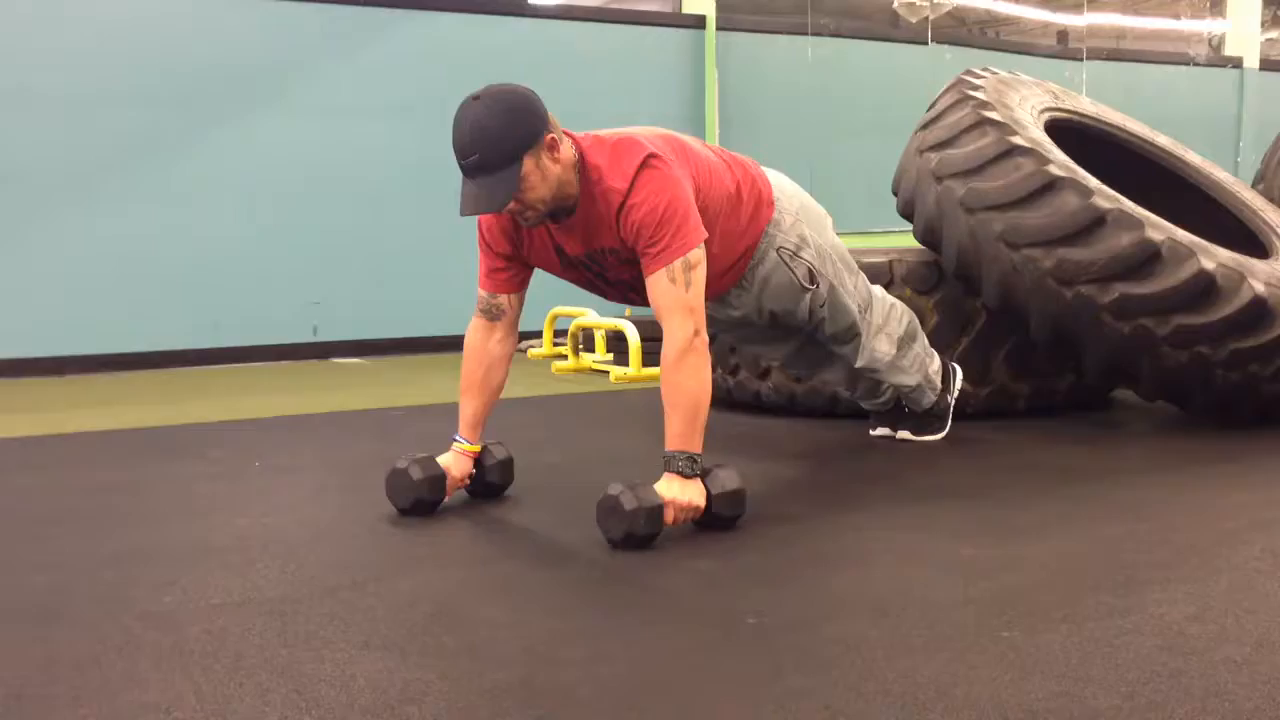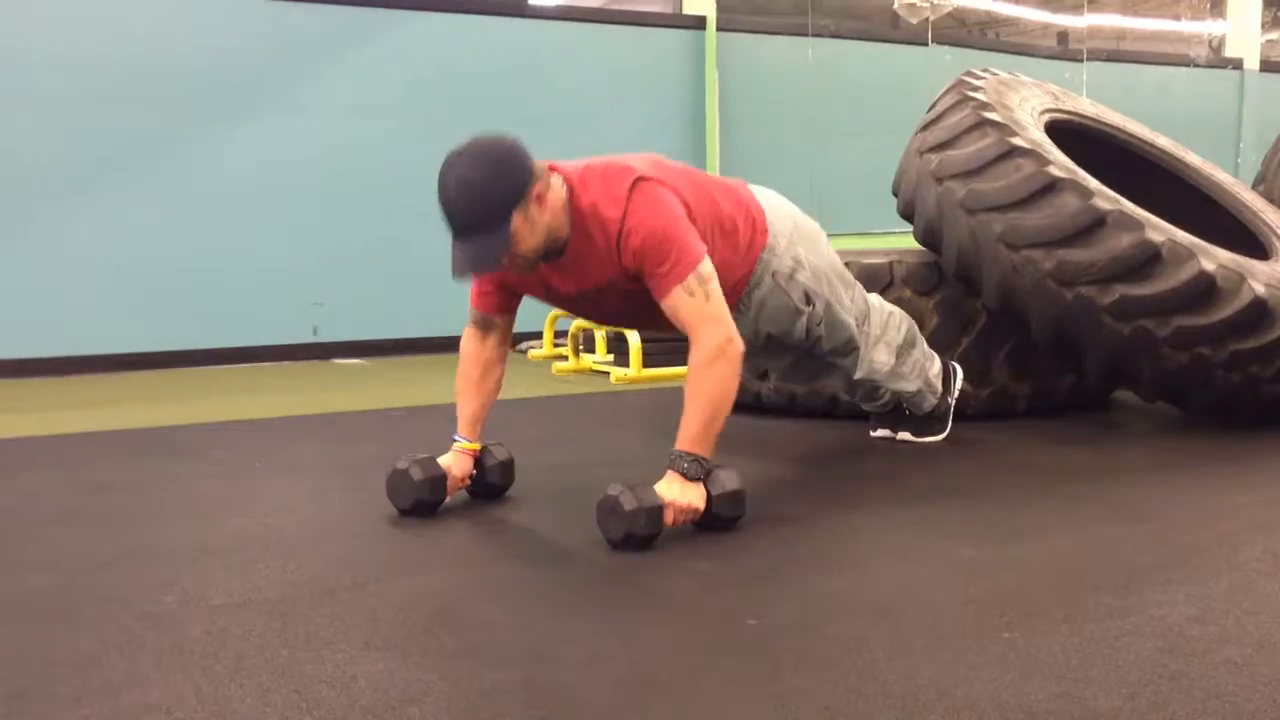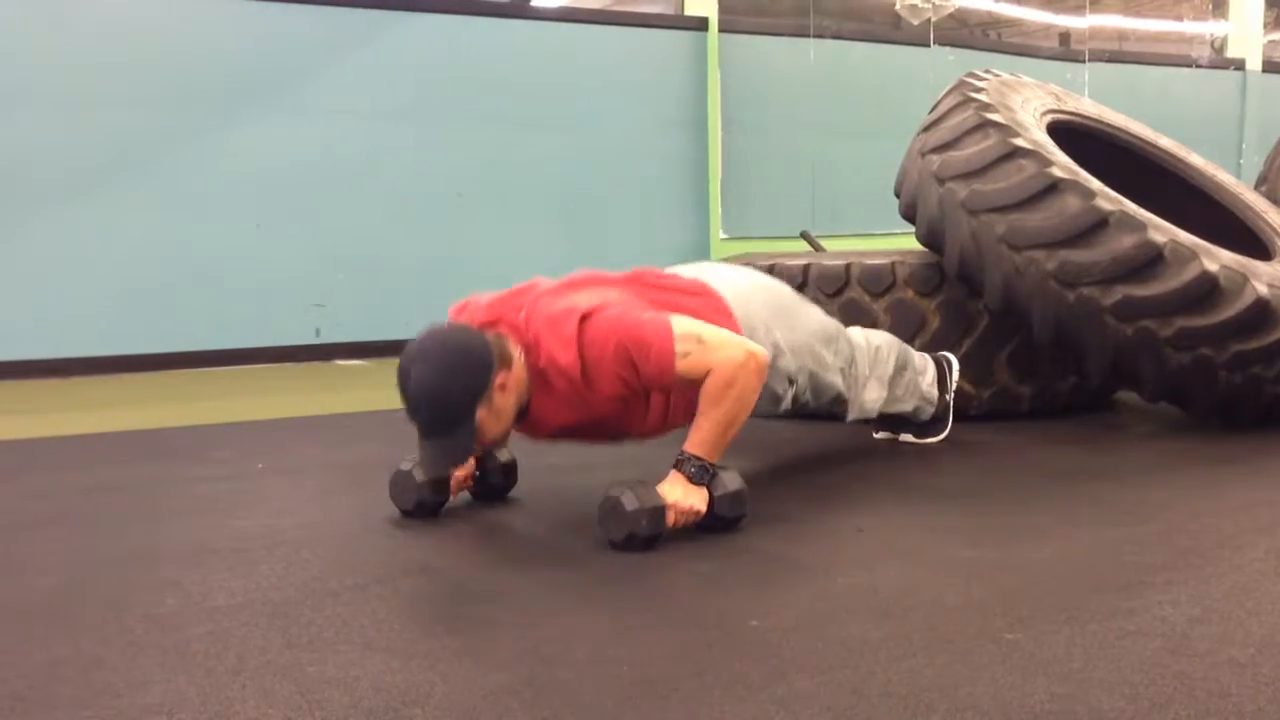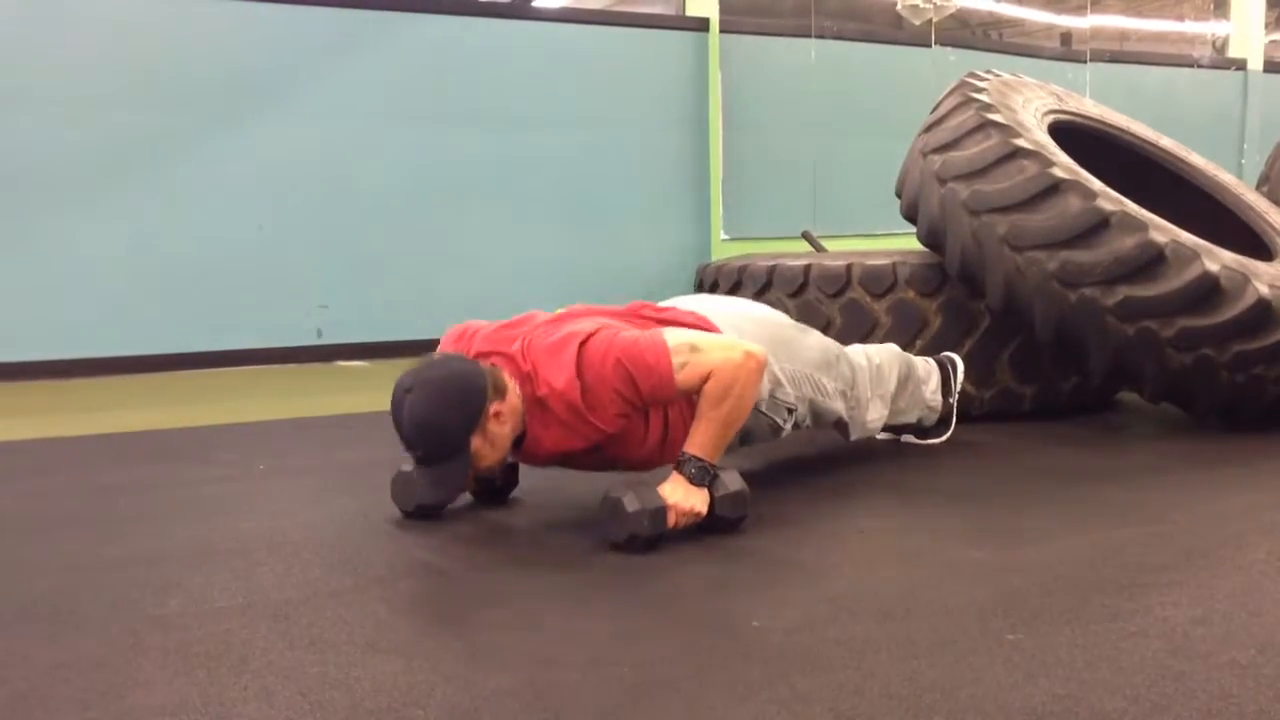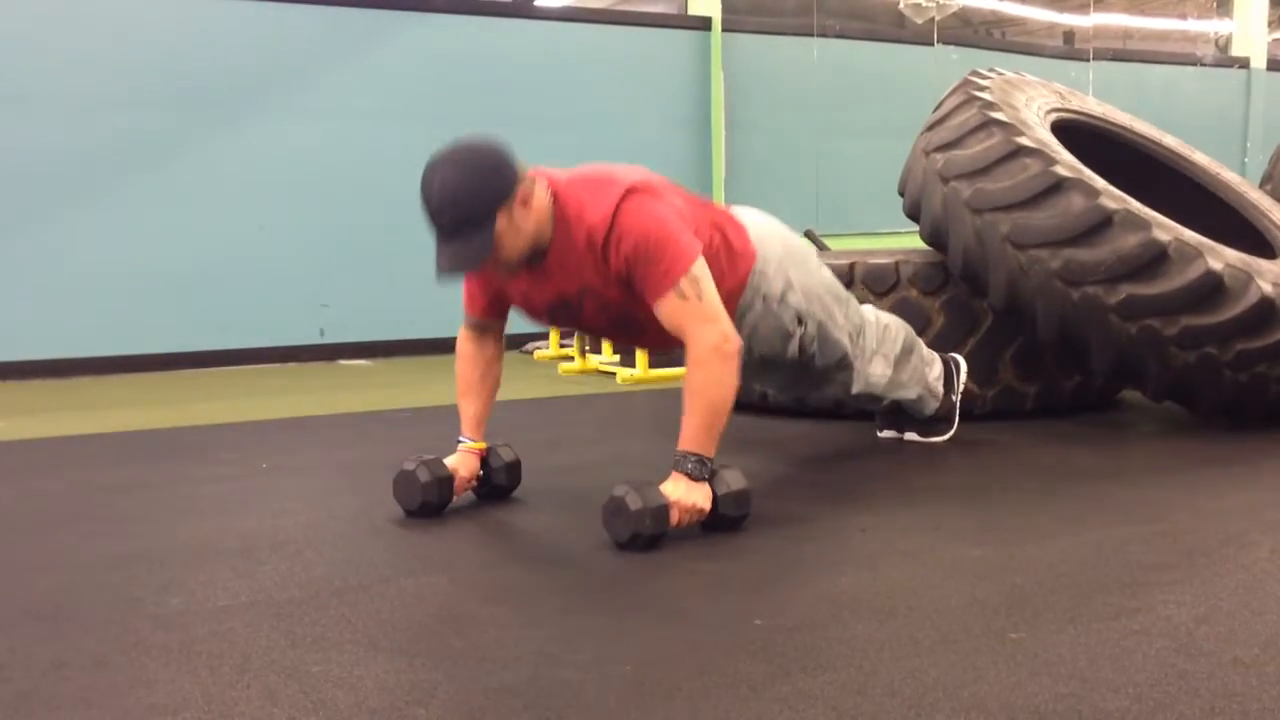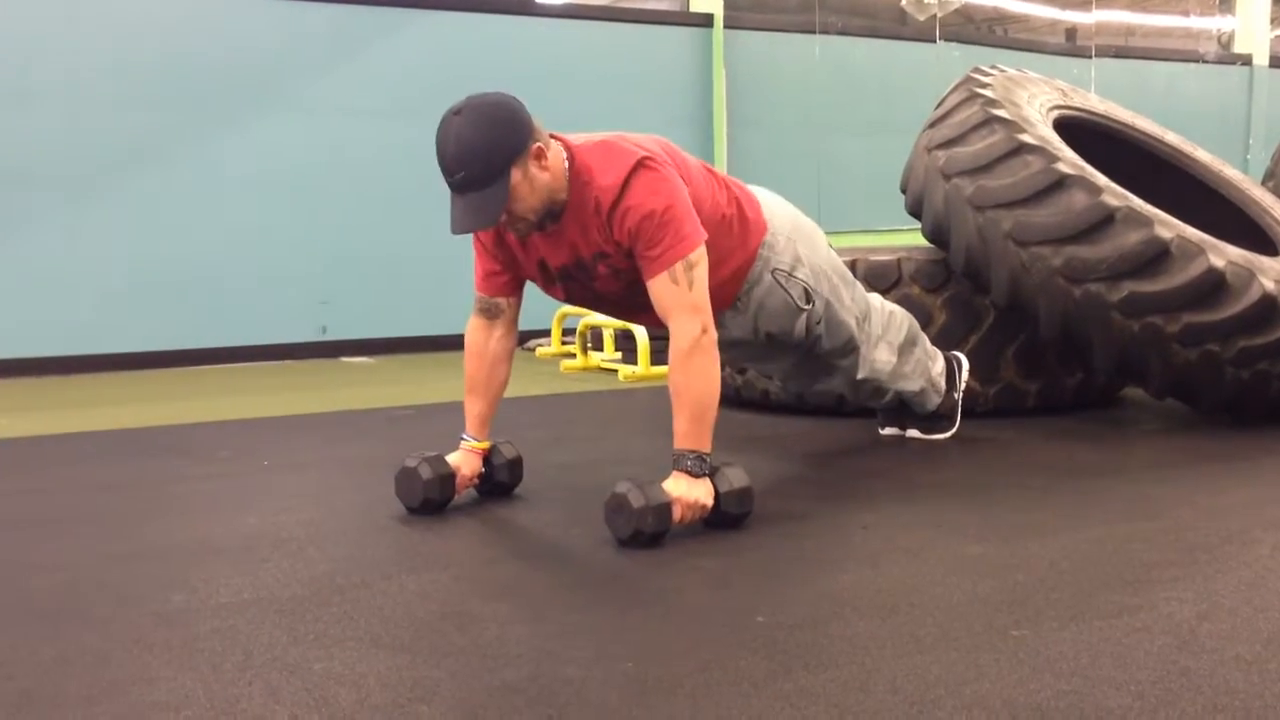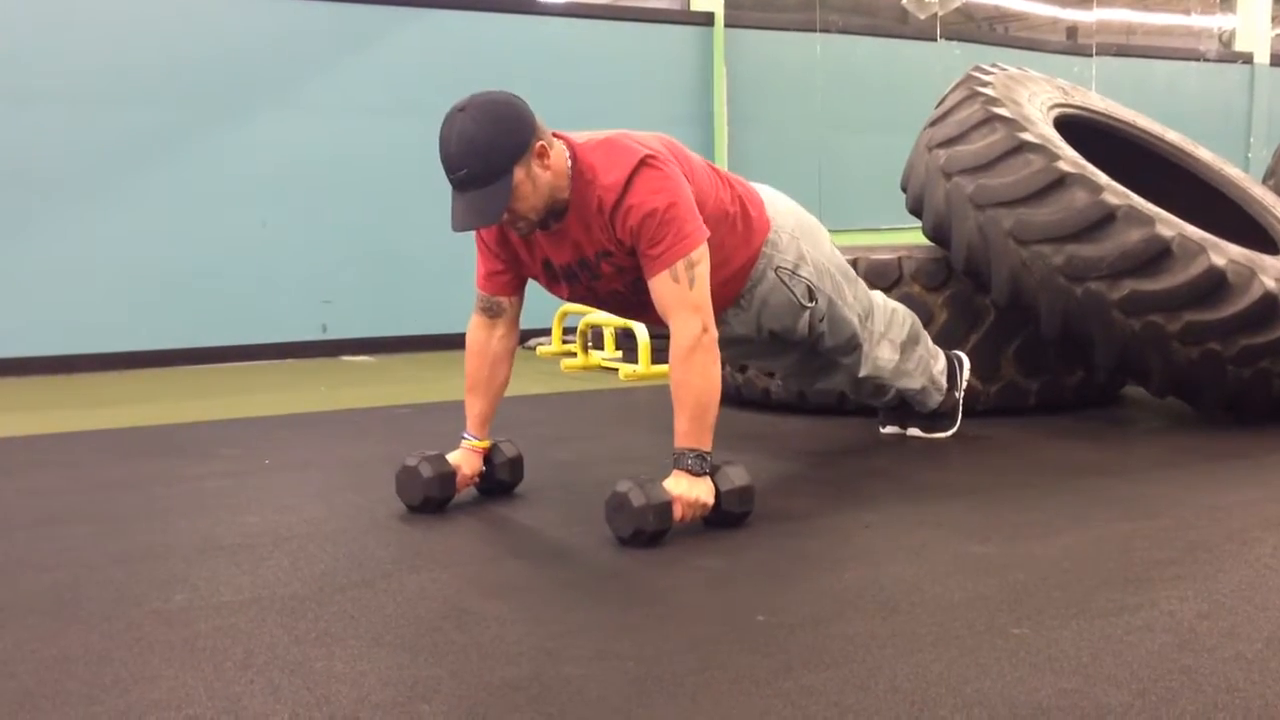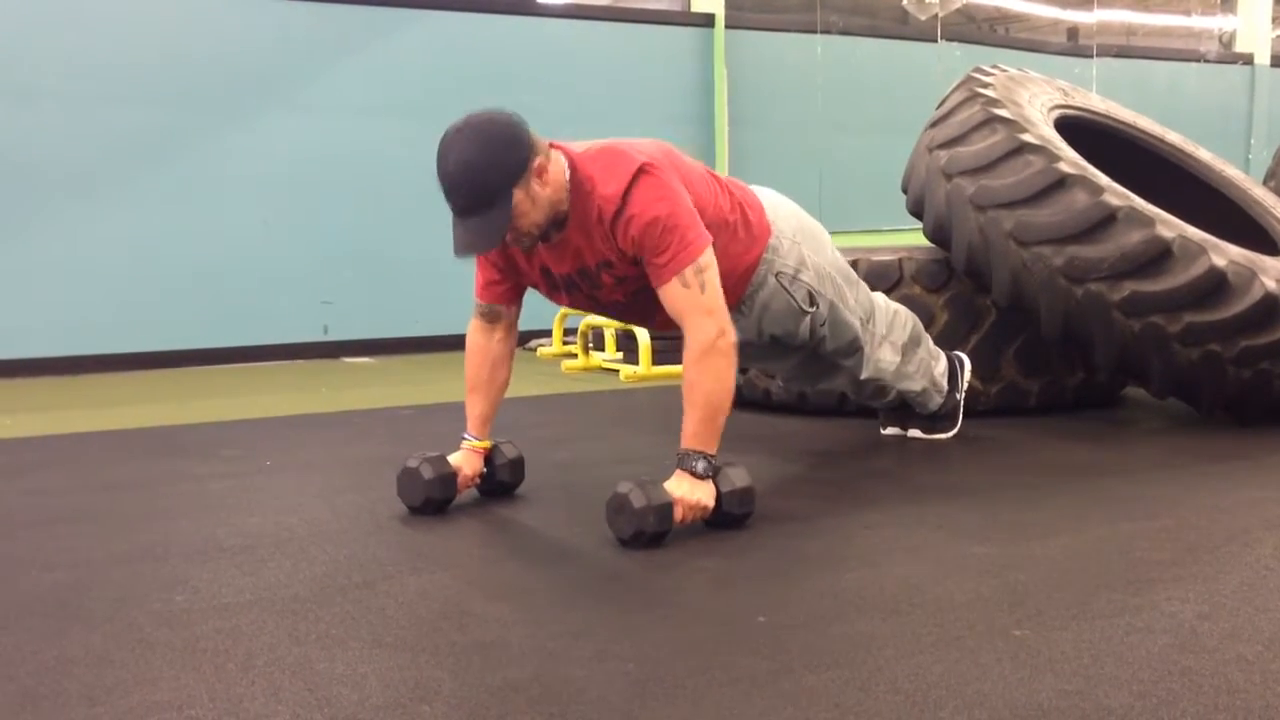
dt=0.4s
person 1, frame 1
left shoulder: (640, 183)
right shoulder: (506, 215)
left elbow: (686, 335)
right elbow: (493, 325)
left wrist: (682, 469)
right wrist: (465, 445)
left hip: (766, 235)
right hip: (709, 282)
left knee: (858, 329)
right knee: (814, 355)
left ankle: (930, 386)
right ankle: (891, 399)
person 1, frame 2
left shoulder: (635, 216)
right shoulder: (504, 230)
left elbow: (720, 345)
right elbow: (487, 333)
left wrist: (686, 470)
right wrist: (466, 443)
left hip: (762, 254)
right hip: (708, 286)
left knee: (860, 340)
right knee: (814, 367)
left ankle: (929, 389)
right ankle: (896, 408)
person 1, frame 3
left shoulder: (592, 351)
right shoulder: (469, 329)
left elbow: (746, 361)
left wrist: (692, 473)
right wrist: (465, 456)
left hip: (738, 327)
right hip: (675, 302)
left knee: (847, 371)
right knee: (832, 380)
left ankle: (927, 380)
right ankle: (905, 393)
person 1, frame 4
left shoulder: (588, 376)
right shoulder: (465, 360)
left elbow: (741, 362)
left wrist: (691, 473)
right wrist: (459, 467)
left hip: (736, 359)
right hip: (674, 343)
left knee: (849, 390)
left ankle: (931, 384)
right ankle: (908, 397)
person 1, frame 5
left shoulder: (622, 218)
right shoulder: (490, 236)
left elbow: (720, 342)
right elbow: (480, 334)
left wrist: (693, 469)
right wrist: (471, 445)
left hip: (752, 277)
right hip: (691, 300)
left knee: (856, 353)
right knee: (814, 372)
left ankle: (935, 384)
right ankle: (907, 396)
person 1, frame 6
left shoulder: (633, 185)
right shoulder: (499, 214)
left elbow: (694, 332)
right elbow: (492, 323)
left wrist: (691, 468)
right wrist: (474, 444)
left hip: (762, 258)
right hip: (706, 297)
left knee: (861, 339)
right knee: (814, 368)
left ankle: (937, 380)
right ankle: (904, 394)
person 1, frame 7
left shoulder: (636, 184)
right shoulder: (502, 214)
left elbow: (694, 332)
right elbow: (493, 322)
left wrist: (691, 466)
right wrist: (473, 443)
left hip: (767, 256)
right hip: (713, 299)
left knee: (866, 338)
right knee: (823, 366)
left ankle: (939, 380)
right ankle: (904, 394)
person 1, frame 8
left shoulder: (634, 197)
right shoulder: (504, 211)
left elbow: (712, 335)
right elbow: (493, 324)
left wrist: (694, 469)
right wrist: (475, 440)
left hip: (766, 257)
right hip: (707, 277)
left knee: (868, 339)
right knee: (826, 366)
left ankle: (938, 385)
right ankle: (905, 399)
